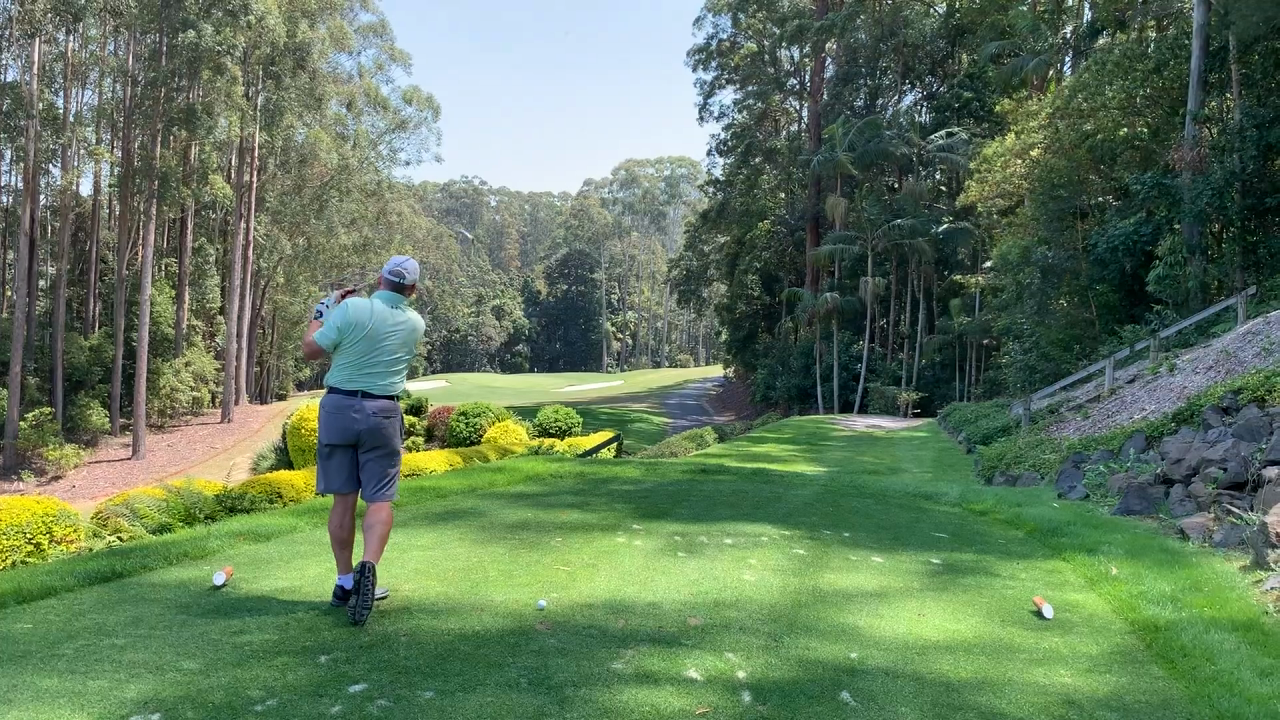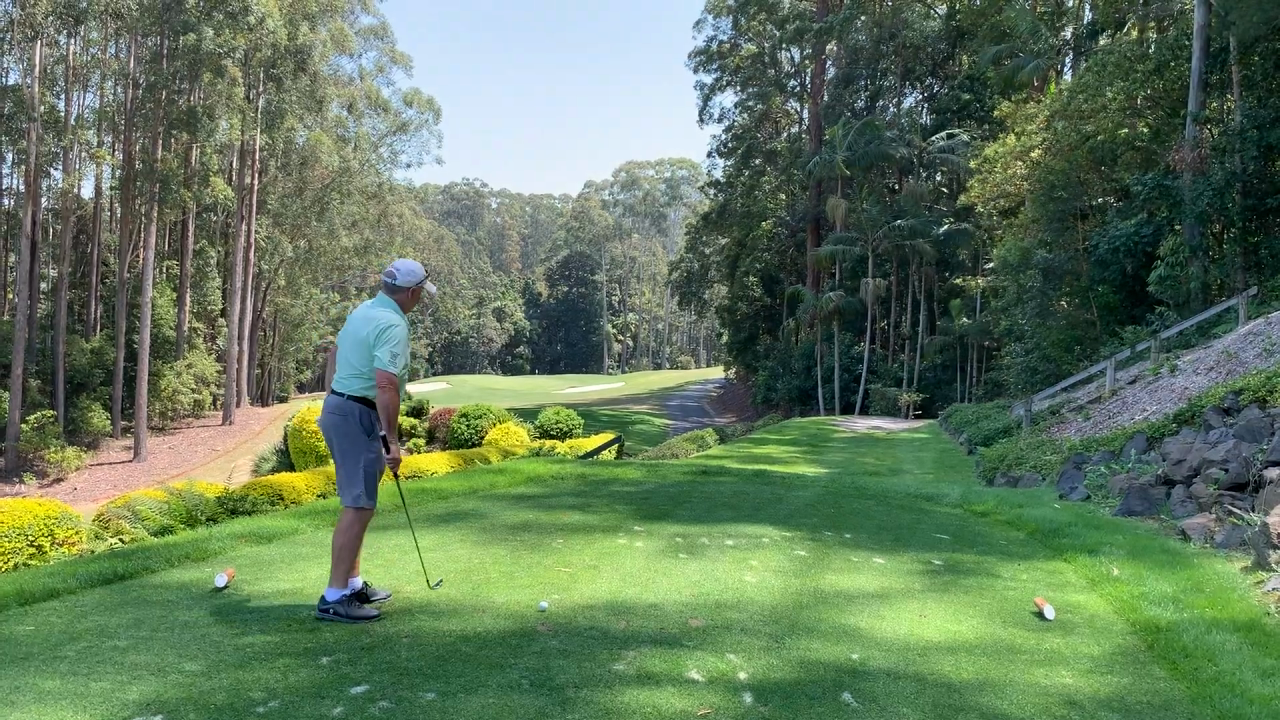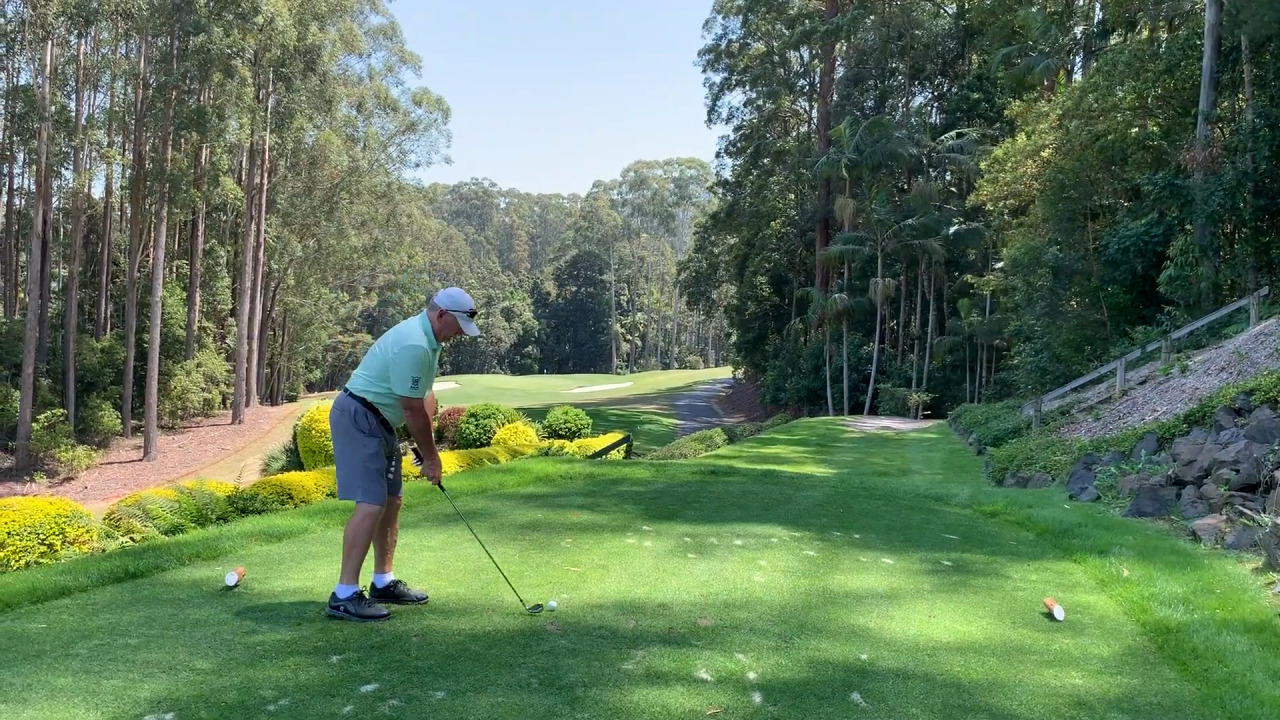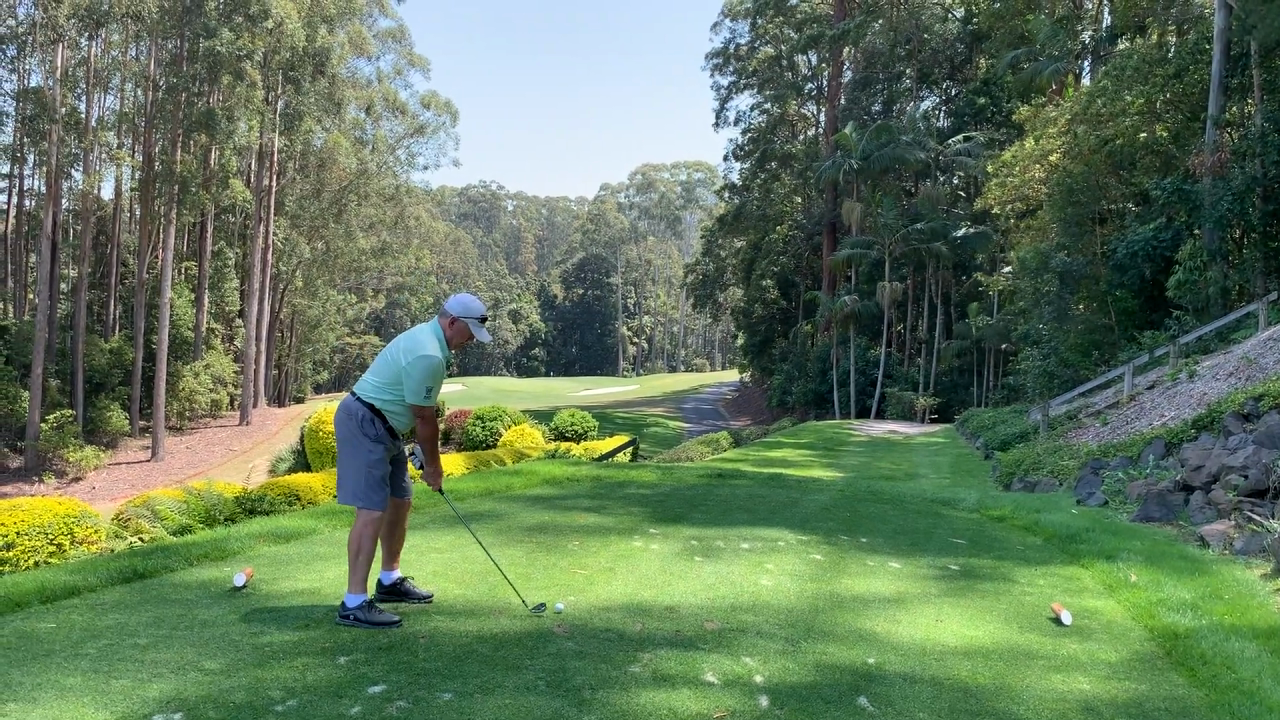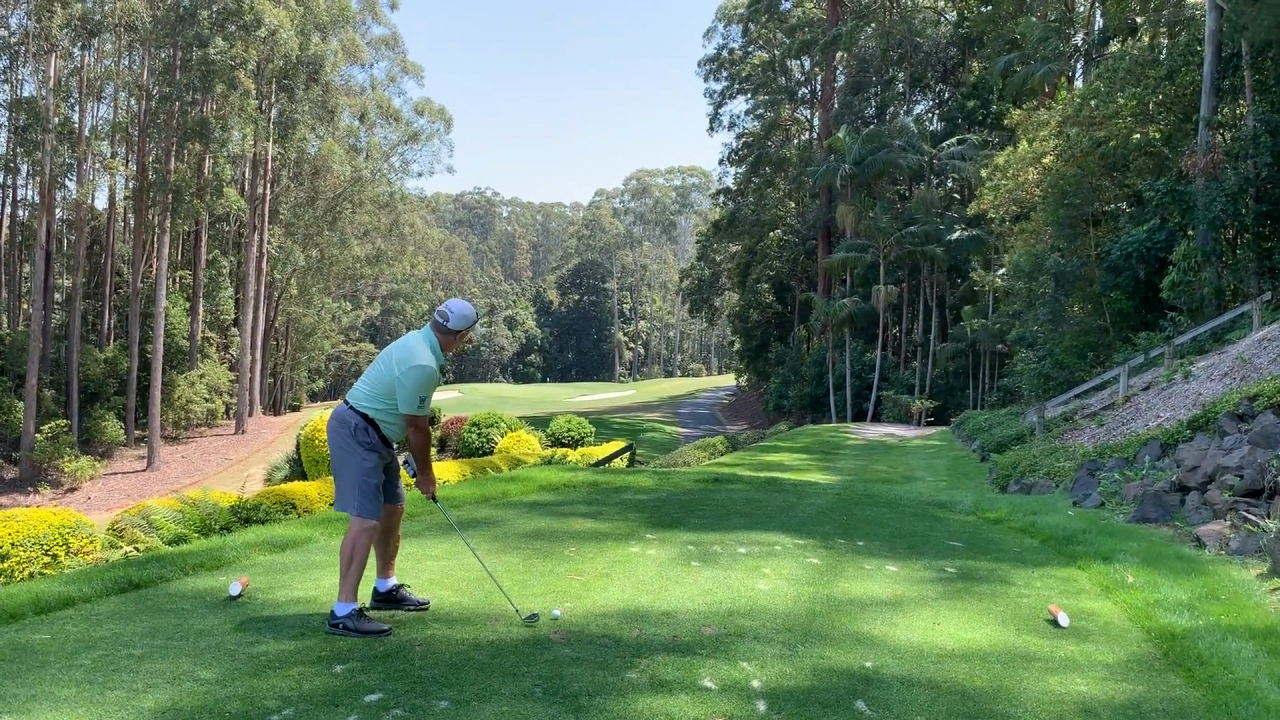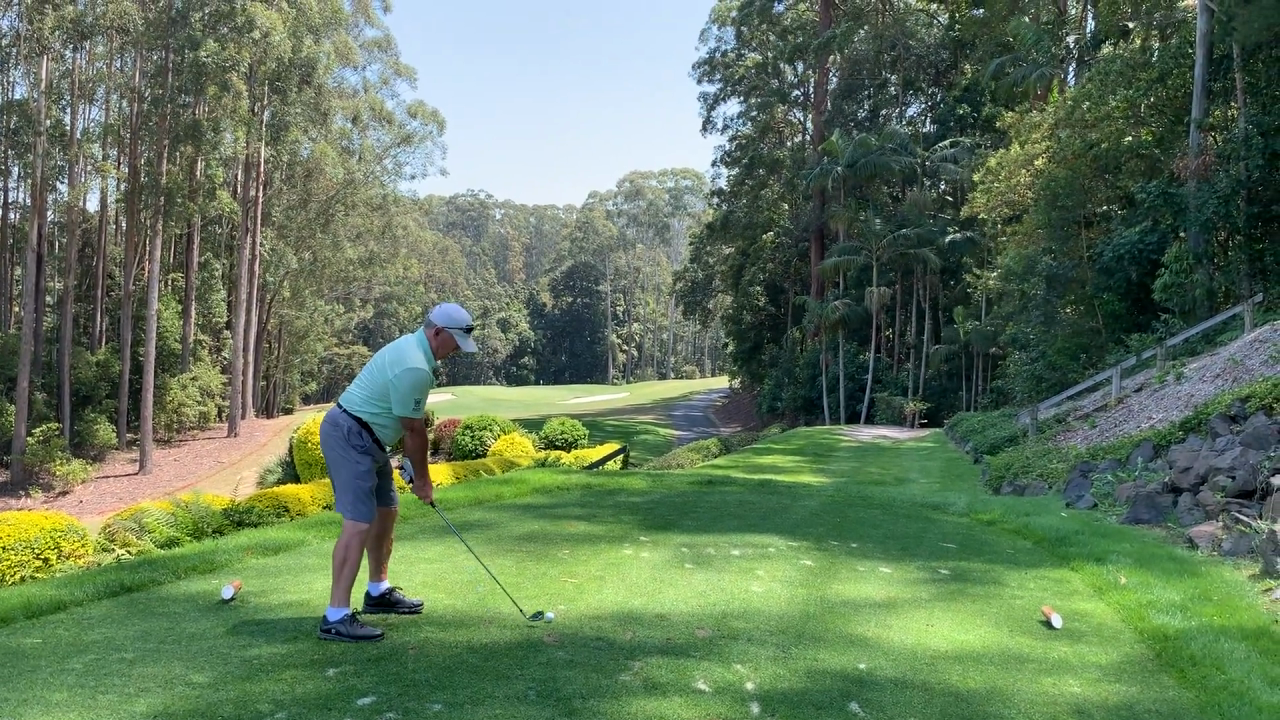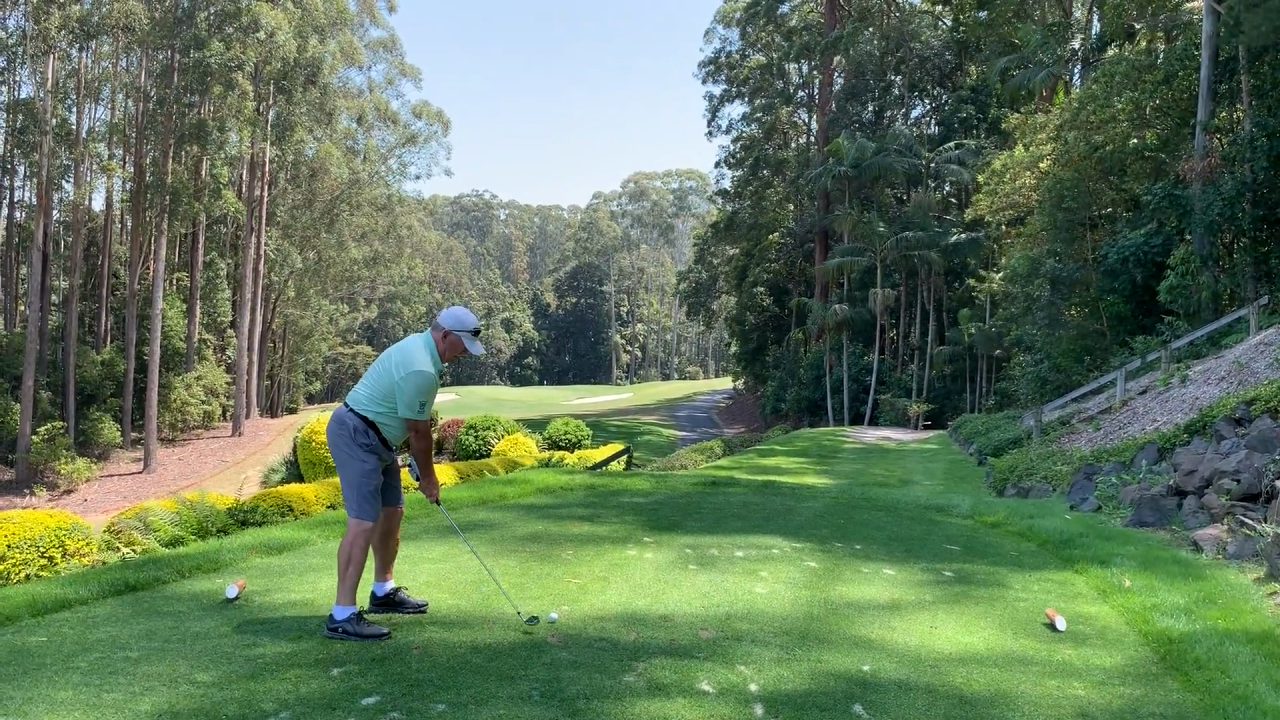
dt=0.7s
person 1, frame 1
left shoulder: (351, 309)
right shoulder: (416, 324)
left elbow: (310, 351)
left wrist: (319, 315)
left hip: (338, 408)
right hip: (381, 413)
left knee: (344, 498)
right knee: (380, 499)
left ankle: (346, 583)
right ankle: (367, 566)
person 1, frame 2
left shoulder: (362, 311)
right shoulder: (393, 325)
left elbow: (339, 357)
right elbow: (385, 385)
left wrist: (332, 400)
right wrist: (391, 439)
left hip: (340, 410)
right hip: (359, 417)
left knee: (358, 502)
right knee: (358, 506)
left ankle: (351, 583)
right ankle: (334, 598)
person 1, frame 3
left shoulder: (427, 337)
right shoulder: (413, 345)
left elbow: (423, 396)
right elbow: (412, 408)
left wrist: (429, 448)
right wrist: (430, 457)
left hip: (378, 422)
right hip: (358, 419)
left knee: (391, 501)
right knee: (370, 503)
left ankle: (384, 582)
right ankle: (344, 594)
person 1, frame 4
left shoulder: (430, 338)
right shoulder: (427, 355)
left elbow: (423, 414)
right elbow: (424, 417)
left wrist: (423, 450)
right wrist: (433, 465)
left hip: (381, 426)
right hip: (364, 424)
left knee: (399, 501)
right knee: (372, 511)
left ankle: (390, 580)
right ankle: (354, 603)
person 1, frame 5
left shoulder: (419, 340)
right shoulder: (422, 366)
left elbow: (417, 420)
right elbow: (417, 427)
left wrist: (417, 461)
right wrist: (426, 474)
left hip: (372, 433)
right hip: (357, 433)
left knee: (392, 508)
right knee: (366, 519)
left ankle: (386, 587)
right ankle: (343, 612)
person 1, frame 6
left shoulder: (416, 347)
right shoulder: (414, 368)
left elbow: (411, 424)
right elbow: (414, 430)
left wrist: (410, 461)
right wrist: (423, 479)
left hip: (365, 438)
right hip: (350, 436)
left knee: (385, 511)
right knee: (359, 523)
left ankle: (378, 591)
right ankle: (336, 617)
person 1, frame 7
left shoulder: (421, 345)
right shoulder: (420, 370)
left elbow: (418, 425)
right elbow: (418, 431)
left wrist: (420, 463)
right wrist: (428, 477)
left hip: (373, 437)
right hip: (357, 435)
left knee: (391, 511)
right knee: (364, 521)
left ankle: (384, 591)
right ankle: (342, 616)
